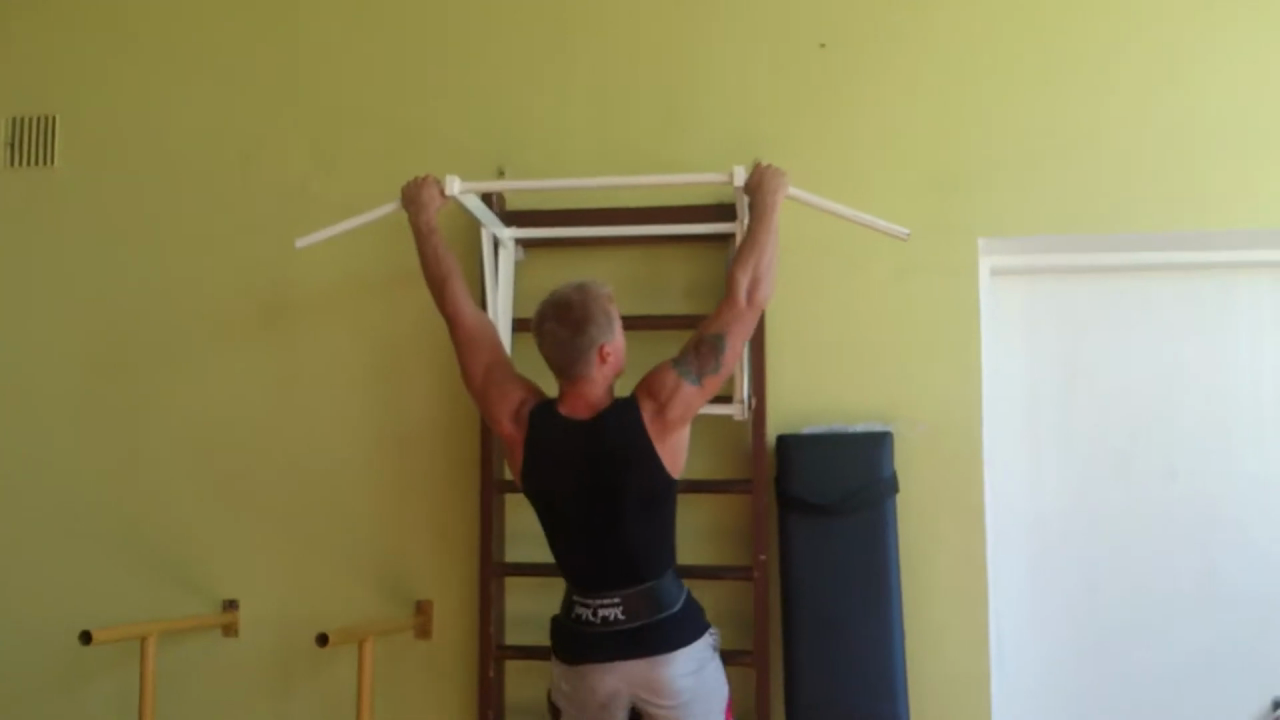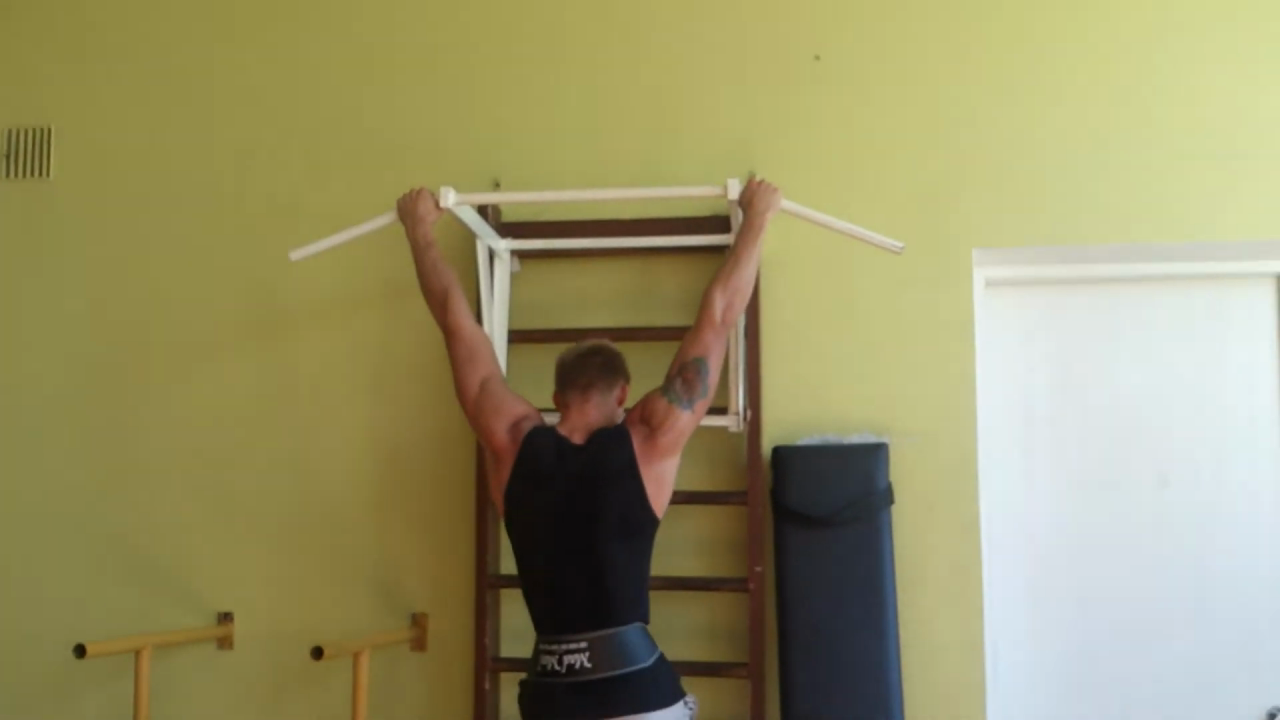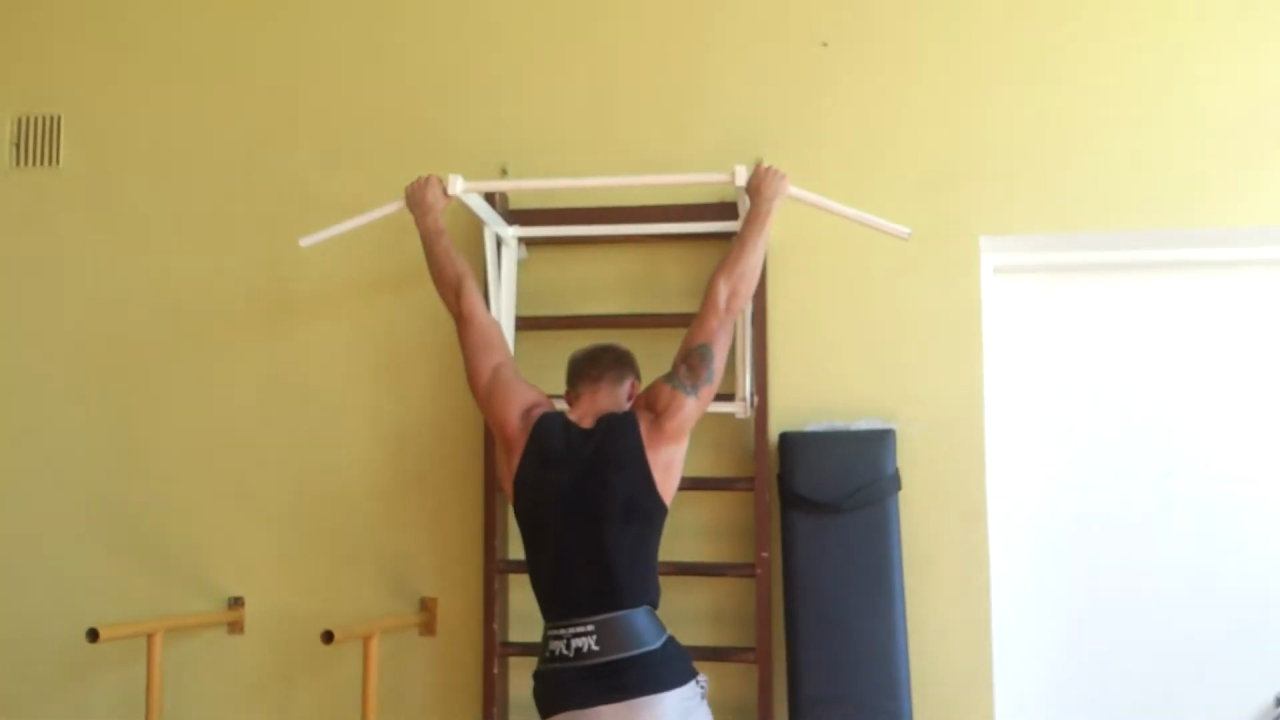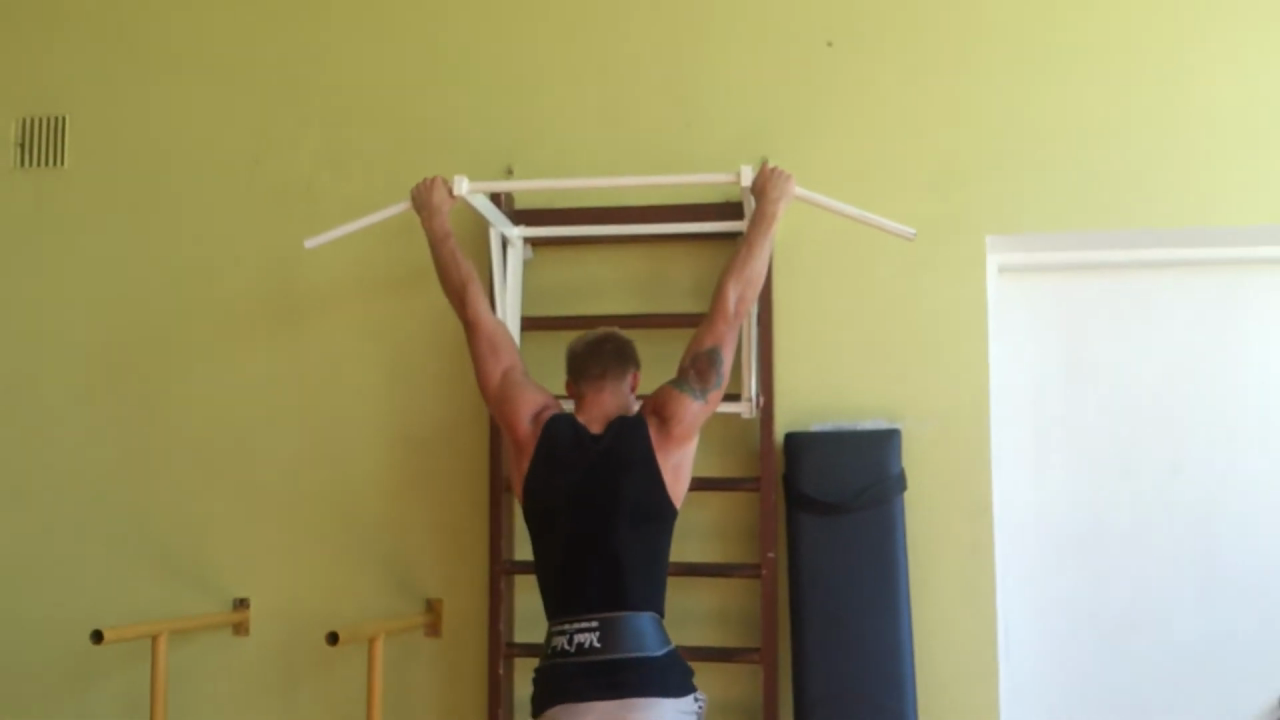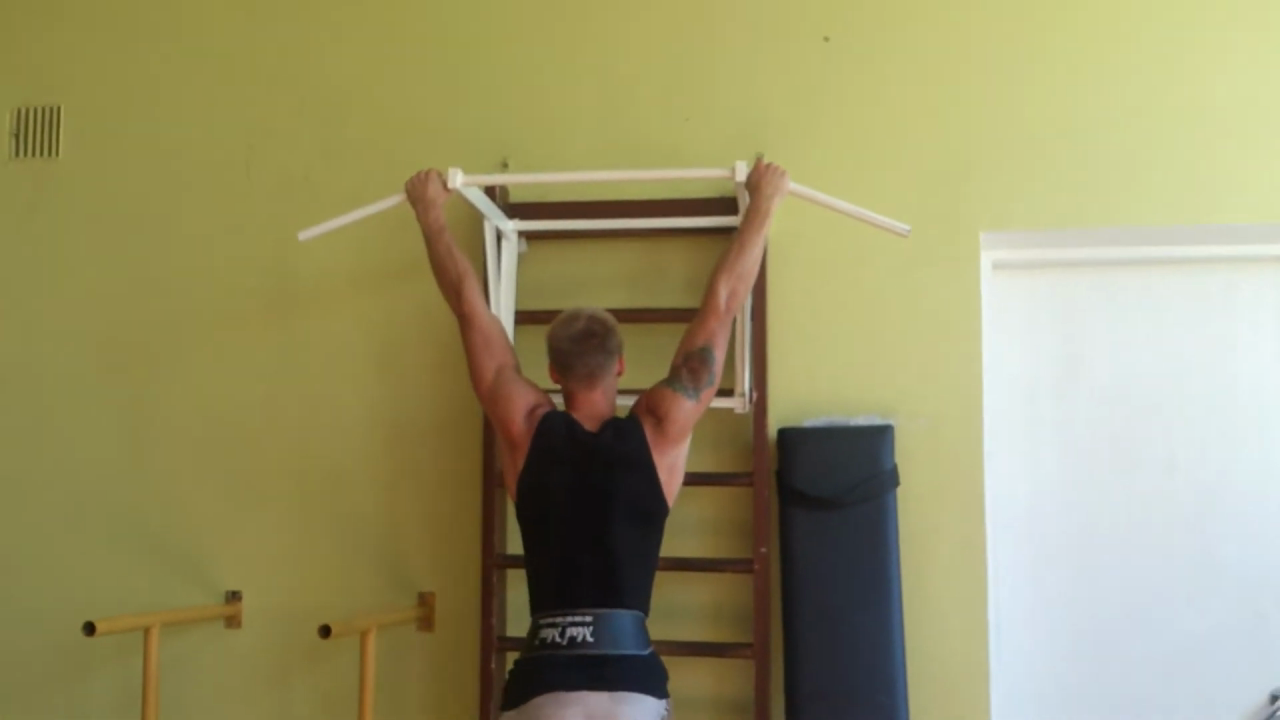
dt=1s
person 1, frame 1
left shoulder: (519, 424)
right shoulder: (658, 414)
left elbow: (460, 310)
right elbow: (745, 299)
left wrist: (423, 219)
right wrist: (766, 201)
left hip: (582, 650)
right hip: (669, 641)
person 1, frame 2
left shoulder: (512, 445)
right shoulder: (649, 444)
left elbow: (457, 321)
right elbow: (717, 316)
left wrist: (420, 230)
right wrist: (756, 217)
person 1, frame 3
left shoulder: (523, 431)
right shoulder: (656, 430)
left elbow: (468, 307)
right elbow: (723, 305)
left wrist: (428, 218)
right wrist: (764, 206)
person 1, frame 4
left shoulder: (533, 433)
right shoulder: (667, 431)
left elbow: (476, 312)
right elbow: (729, 307)
left wrist: (435, 219)
right wrist: (769, 208)
person 1, frame 5
left shoulder: (526, 430)
right shoulder: (660, 431)
left elbow: (470, 306)
right elbow: (720, 305)
left wrist: (430, 212)
right wrist: (763, 203)
